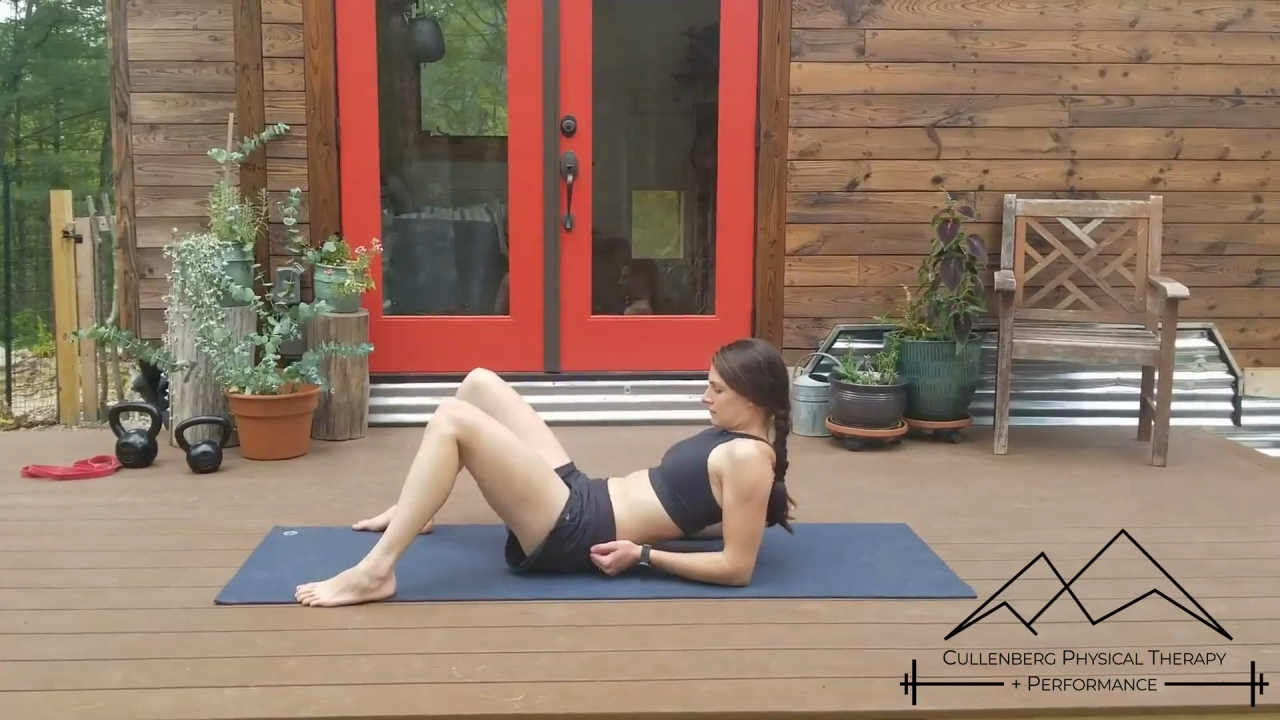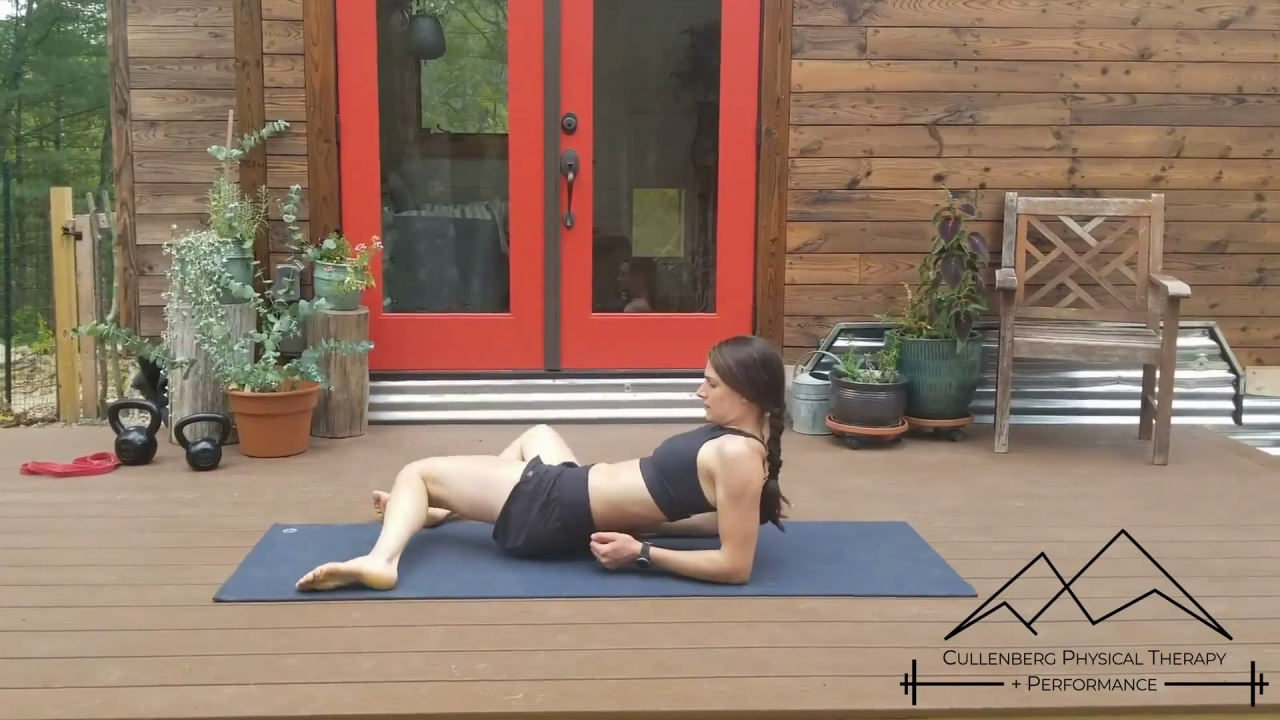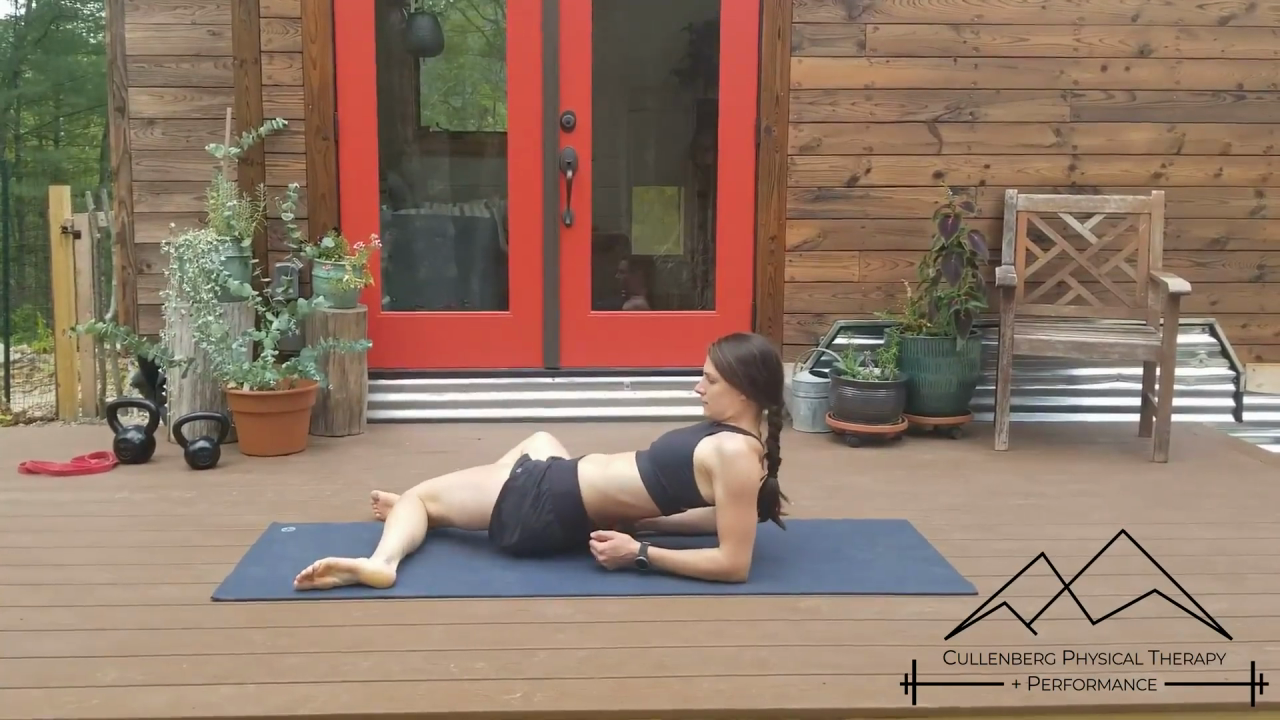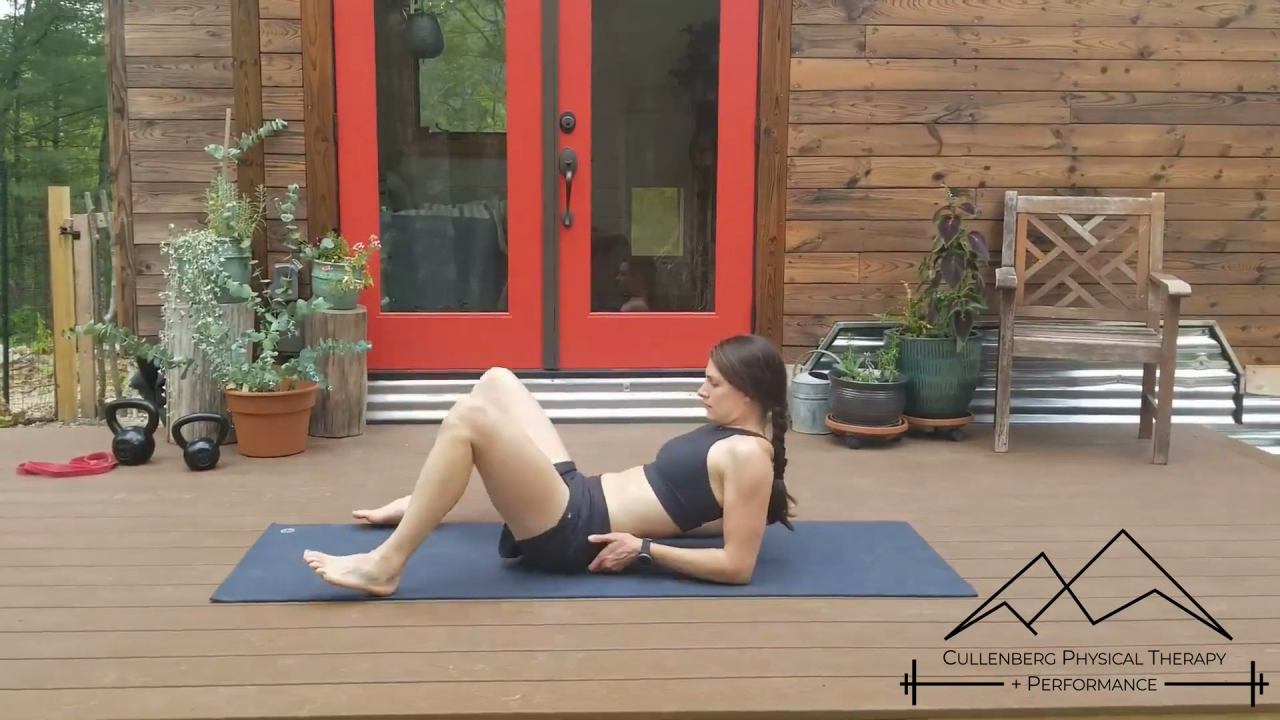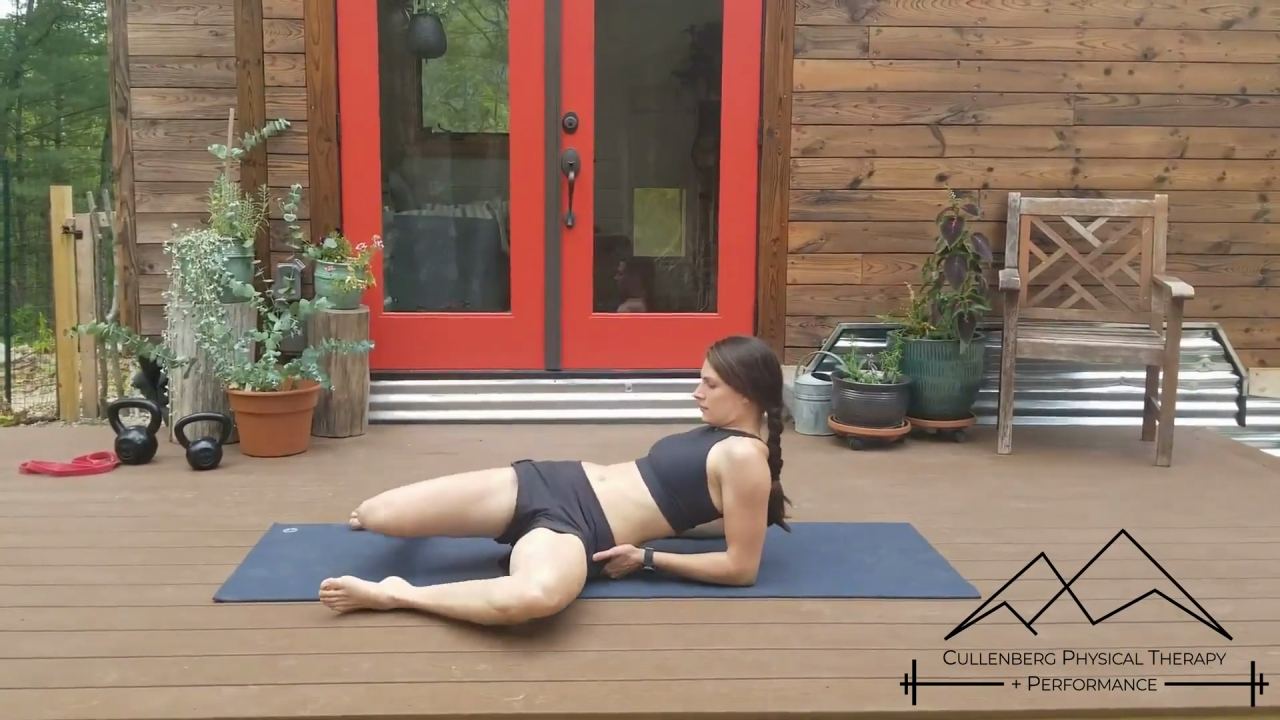
dt=1s
person 1, frame 1
left shoulder: (748, 459)
right shoulder: (732, 438)
left elbow: (737, 567)
right elbow: (709, 515)
left wrist: (643, 555)
left hip: (575, 533)
right hip: (579, 497)
left knee: (452, 420)
right knee: (479, 384)
left ankle: (374, 573)
right ankle: (416, 509)
person 1, frame 2
left shoulder: (738, 456)
right shoulder: (735, 439)
left elbow: (735, 566)
right elbow: (724, 520)
left wrist: (642, 552)
right wrist: (639, 521)
left hip: (552, 508)
left knee: (416, 473)
right knee: (535, 435)
right ankle: (445, 504)
person 1, frame 3
left shoulder: (735, 453)
right shoulder: (727, 436)
left elbow: (734, 564)
right elbow: (722, 518)
left wrist: (640, 553)
right wrist: (634, 518)
left knee: (420, 494)
right knee: (538, 442)
right ankle: (416, 522)
person 1, frame 4
left shoulder: (747, 455)
right shoulder: (726, 434)
left elbow: (737, 566)
right elbow: (707, 513)
left wrist: (643, 549)
left hip: (570, 530)
right hip: (574, 494)
left knee: (468, 417)
right knee: (497, 380)
left ankle: (384, 566)
right ankle: (421, 505)
person 1, frame 5
left shoulder: (744, 456)
right shoulder: (716, 433)
left elbow: (742, 568)
left wrist: (646, 558)
left hip: (577, 529)
left knee: (533, 597)
right knee: (376, 513)
left ankle: (397, 594)
right ankle: (417, 517)
